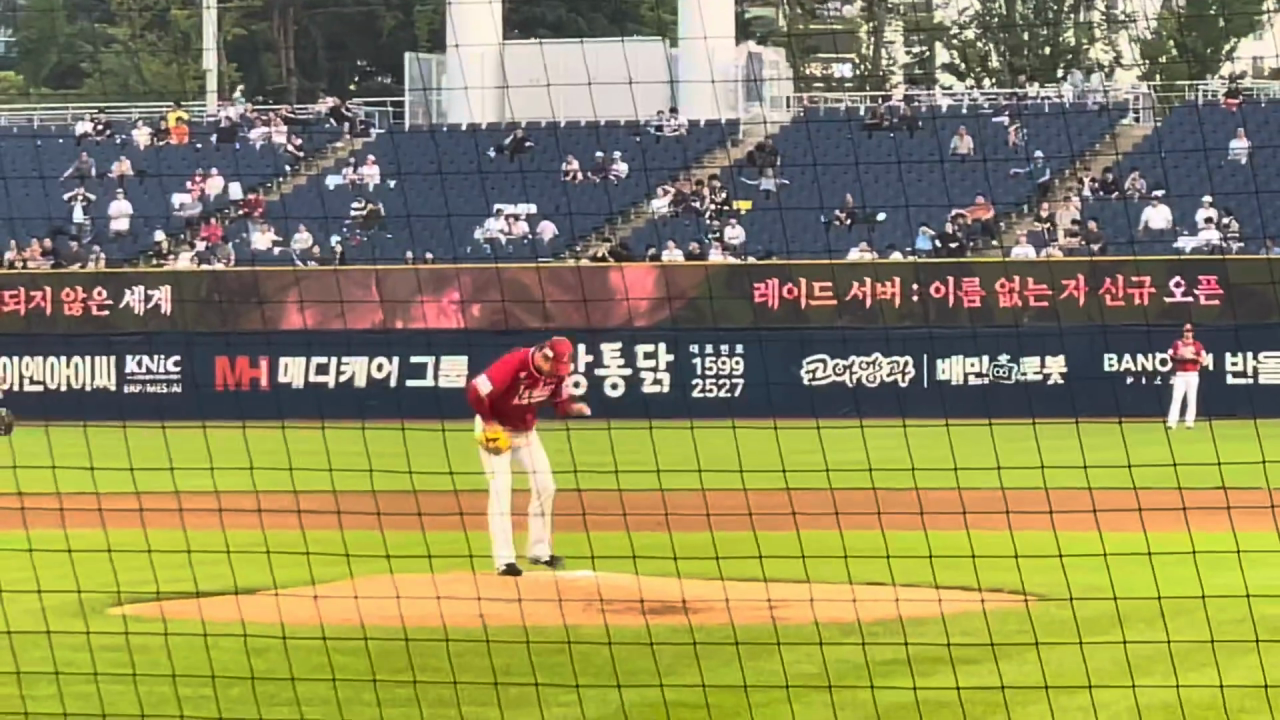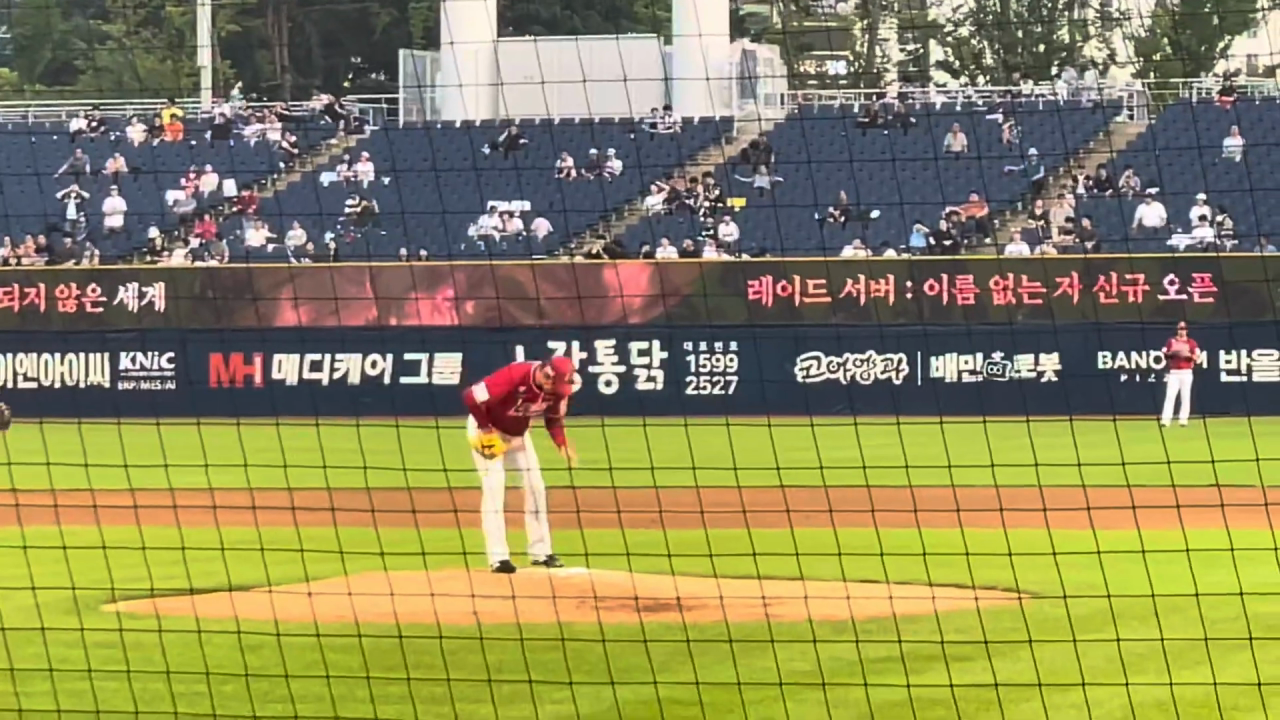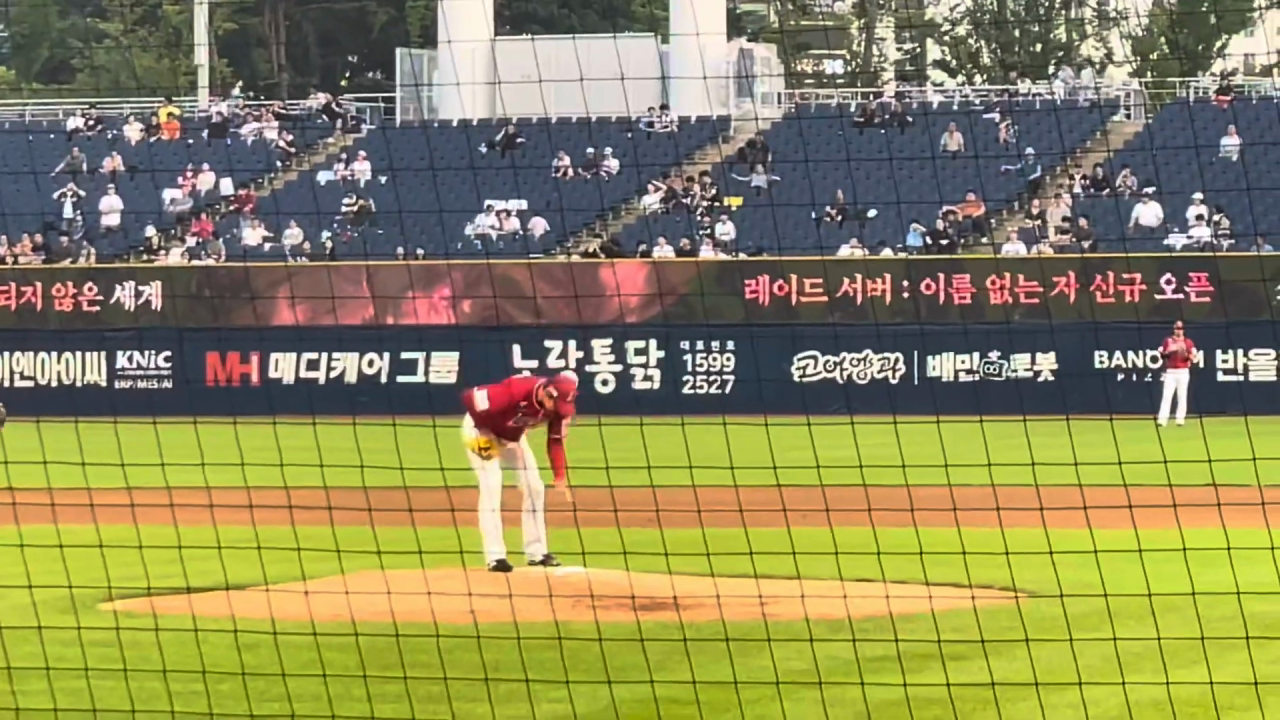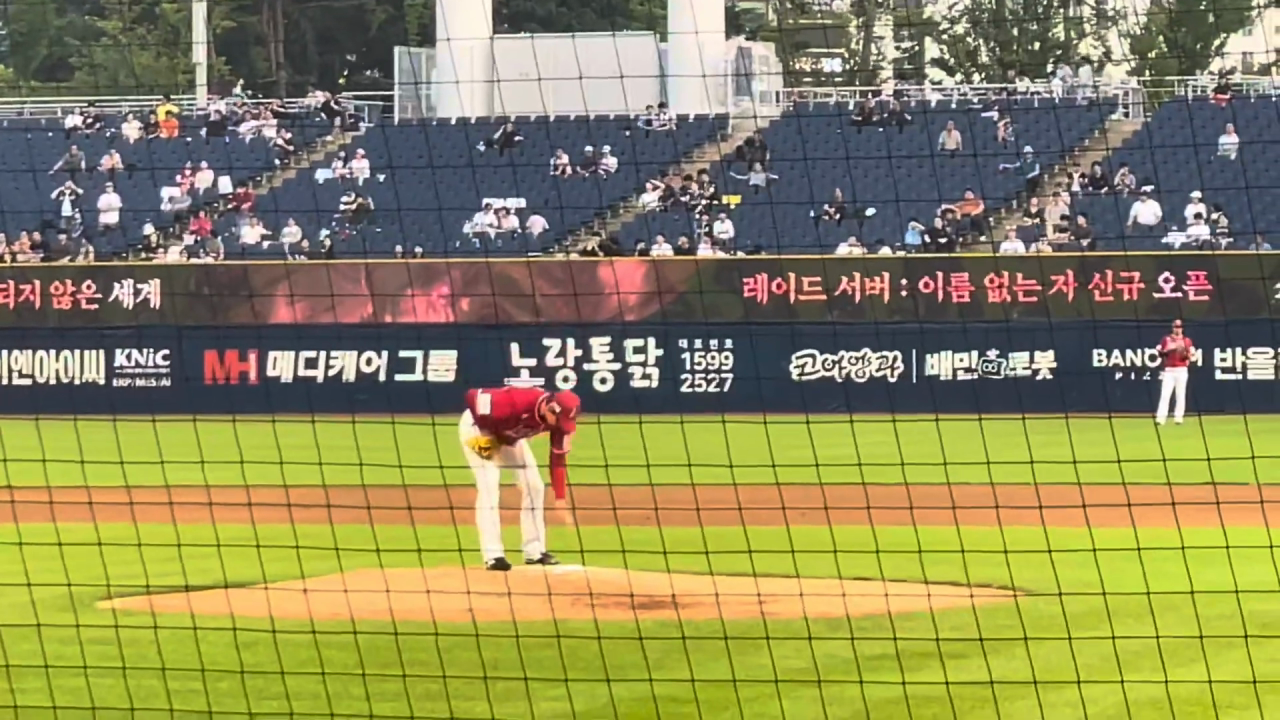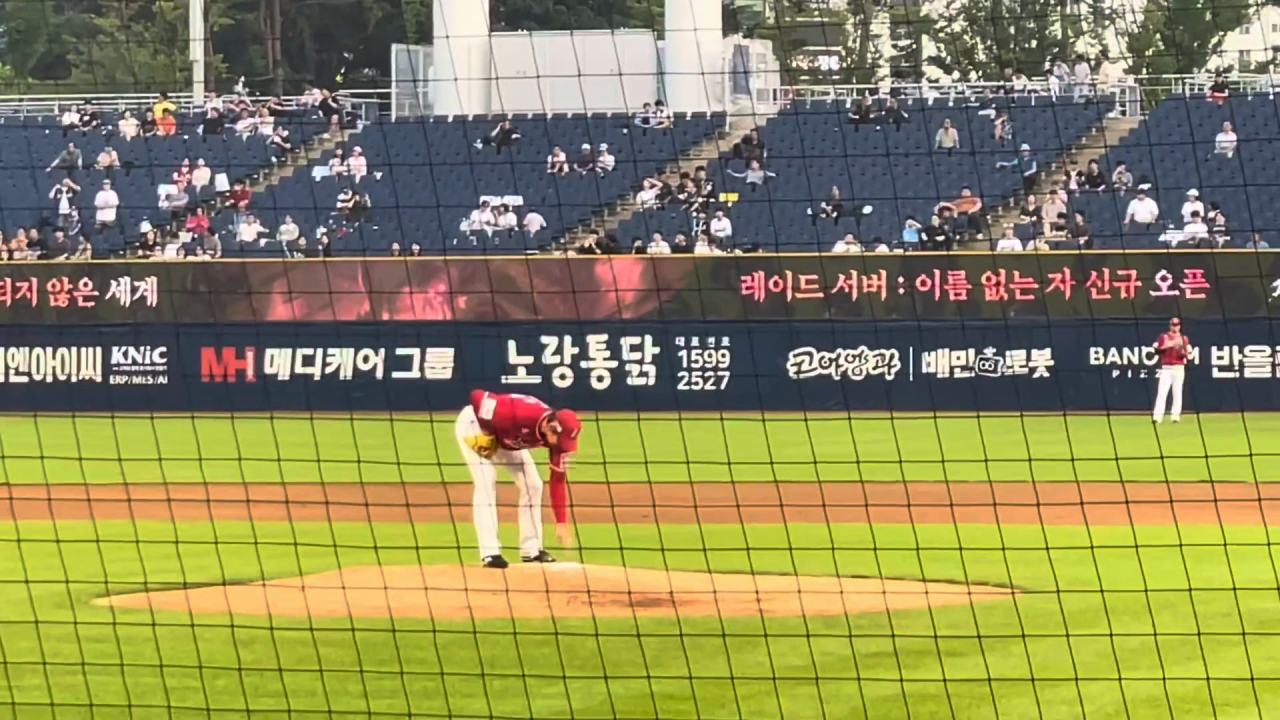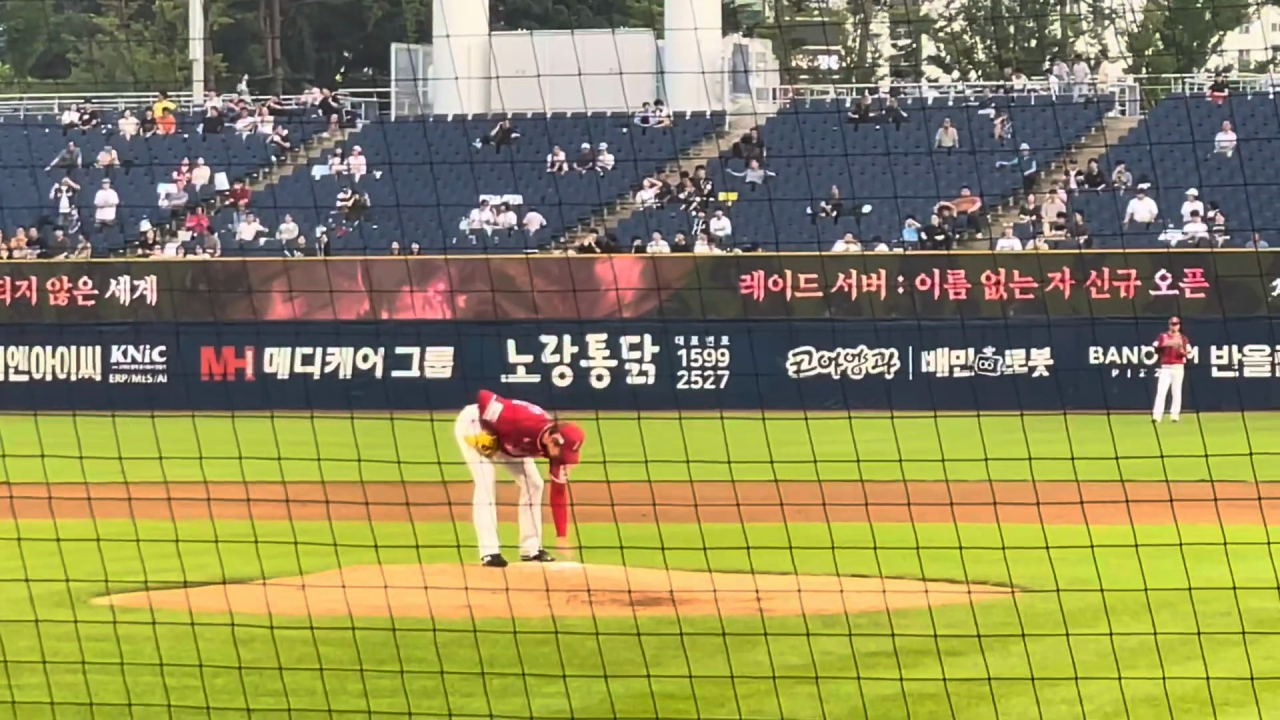
dt=0.1s
person 1, frame 1
left shoulder: (557, 370)
right shoulder: (513, 363)
left elbow: (560, 404)
right elbow: (474, 390)
left wrist: (574, 408)
right wrist: (488, 422)
left hip: (526, 431)
right hip: (497, 431)
left knee: (545, 486)
right knee: (501, 489)
left ankle: (540, 551)
right ankle: (504, 560)
person 1, frame 2
left shoulder: (558, 388)
right shoulder: (514, 377)
left elbow: (554, 420)
right elbow: (470, 395)
left wrist: (563, 444)
right wrist: (485, 428)
left hip: (518, 433)
right hip: (486, 429)
left knee: (536, 486)
right knee: (494, 487)
left ankle: (540, 552)
right ankle: (498, 557)
person 1, frame 3
left shoulder: (558, 404)
right shoulder: (515, 390)
left elbow: (555, 441)
right elbow: (469, 396)
left wrist: (560, 477)
right wrist: (483, 429)
left hip: (513, 436)
right hip: (484, 433)
left knee: (534, 487)
right knee: (491, 488)
left ankle: (537, 553)
right ankle: (495, 557)
person 1, frame 4
left shoulder: (560, 418)
right shoulder: (517, 402)
left elbow: (559, 459)
right elbow: (472, 396)
left wrist: (561, 500)
right wrist: (484, 431)
left hip: (509, 436)
right hip: (478, 428)
left knee: (534, 486)
right knee: (489, 487)
left ankle: (535, 551)
right ankle: (493, 555)
person 1, frame 5
left shoulder: (558, 429)
right shoulder: (520, 414)
left elbow: (558, 478)
right elbow: (477, 397)
left wrist: (561, 524)
right wrist: (485, 432)
left hip: (505, 438)
right hip: (475, 426)
left knee: (533, 485)
right knee: (486, 485)
left ankle: (532, 549)
right ankle: (490, 553)
person 1, frame 6
left shoulder: (557, 449)
right shoulder: (523, 423)
left elbow: (559, 492)
right elbow: (483, 396)
left wrist: (562, 537)
right wrist: (486, 432)
left hip: (504, 439)
right hip: (473, 425)
left knee: (533, 485)
right knee: (486, 484)
left ankle: (531, 549)
right ankle: (489, 552)
